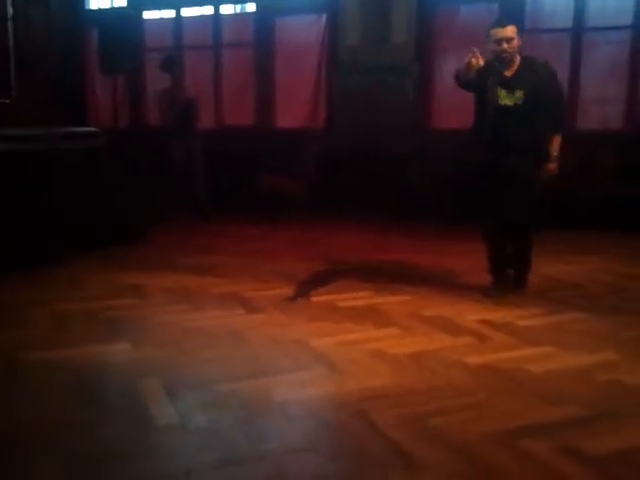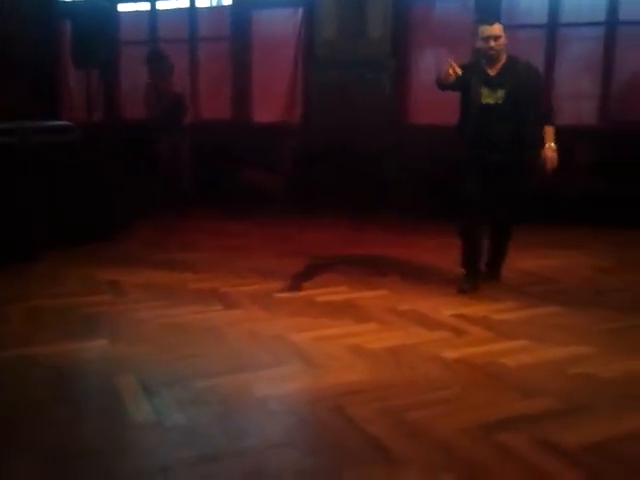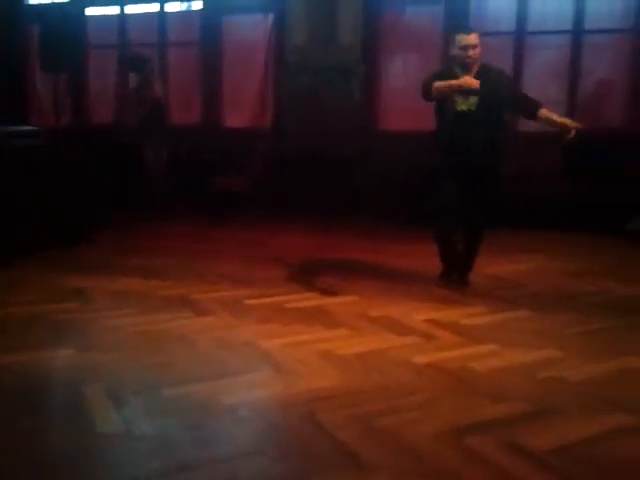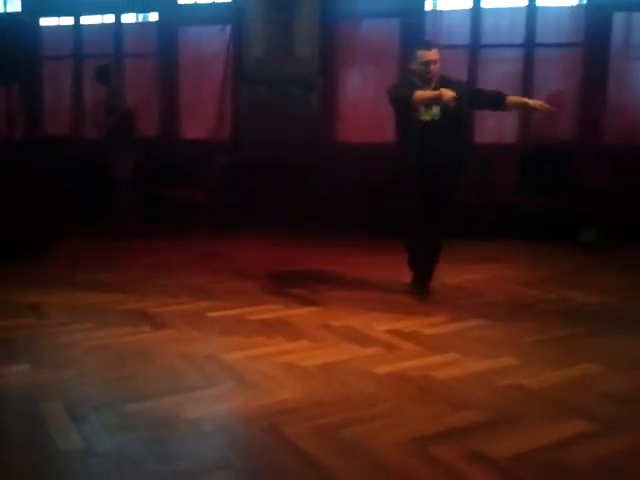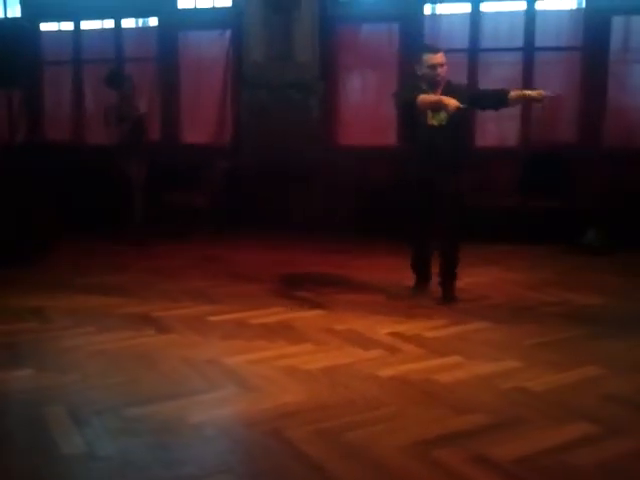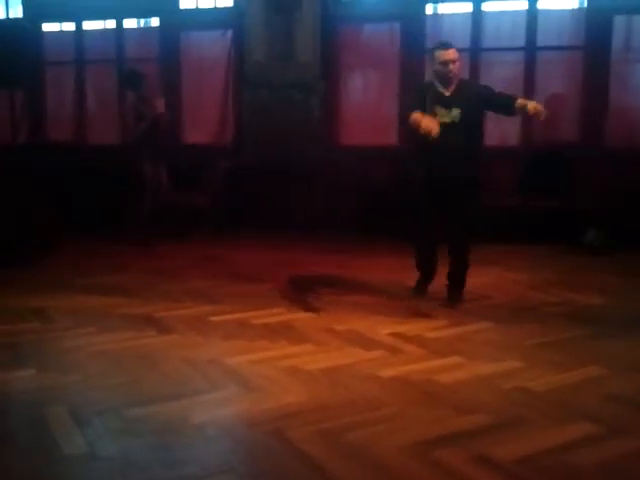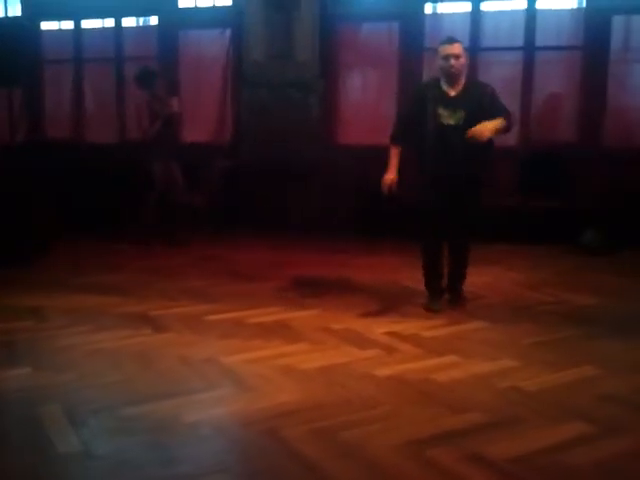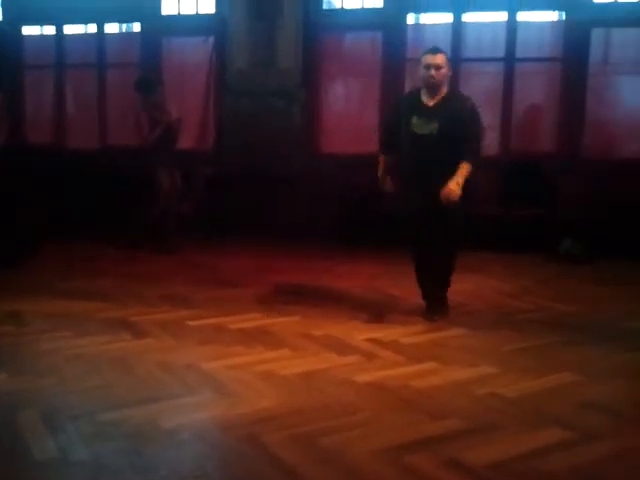
dt=0.2s
person 1, frame 1
left shoulder: (541, 72)
right shoulder: (485, 72)
left elbow: (556, 116)
right elbow: (463, 79)
left wrist: (552, 155)
right wrist: (467, 68)
left hip: (528, 160)
right hip: (494, 160)
left knee: (521, 219)
right knee: (494, 220)
left ankle: (519, 275)
right ankle: (500, 276)
person 1, frame 2
left shoulder: (525, 72)
right shoulder: (470, 71)
left elbow: (543, 109)
right elbow: (443, 81)
left wrist: (548, 144)
right wrist: (448, 74)
left hip: (511, 158)
right hip: (476, 157)
left knee: (503, 216)
right knee: (471, 214)
left ankle: (493, 268)
right ankle: (470, 272)
person 1, frame 3
left shoulder: (496, 78)
right shoulder: (442, 77)
left elbow: (523, 103)
right elbow: (429, 91)
left wrist: (554, 119)
right wrist: (459, 84)
left hip: (483, 163)
right hip: (451, 162)
left knee: (474, 219)
right knee: (447, 216)
left ankle: (462, 271)
right ankle: (450, 267)
person 1, frame 4
left shoulder: (456, 88)
right shoulder: (401, 89)
left elbow: (490, 98)
right elbow: (407, 98)
left wrist: (525, 102)
right wrist: (438, 93)
left hip: (444, 171)
right hip: (414, 171)
left knee: (436, 226)
right knee: (415, 226)
left ankle: (425, 277)
right ankle: (418, 276)
person 1, frame 5
left shoulder: (460, 92)
right shoulder: (409, 93)
left elbow: (495, 97)
right elbow: (410, 102)
left wrist: (525, 94)
right wrist: (438, 99)
left hip: (449, 175)
right hip: (421, 175)
left knee: (449, 231)
right knee: (421, 229)
left ankle: (448, 284)
right ankle: (421, 278)
person 1, frame 6
left shoulder: (477, 91)
right shoulder: (421, 94)
left elbow: (504, 101)
right elbow: (411, 114)
left wrist: (527, 104)
right wrist: (423, 119)
left hip: (464, 175)
right hip: (433, 176)
left knee: (460, 233)
right knee: (426, 229)
left ankle: (457, 287)
right ankle: (425, 276)
person 1, frame 7
left shoulder: (482, 92)
right shoulder: (425, 93)
left elbow: (506, 118)
right elbow: (402, 130)
left wrist: (492, 124)
right wrist: (392, 168)
left hip: (467, 177)
right hip: (433, 177)
left knee: (460, 235)
right knee: (431, 235)
left ankle: (455, 289)
right ankle: (434, 291)
person 1, frame 8
left shoulder: (462, 106)
right shoulder: (406, 103)
left elbow: (472, 149)
right elbow: (388, 140)
left wrist: (458, 179)
right wrist: (384, 172)
left hip: (445, 189)
right hip: (414, 188)
left knee: (444, 244)
right knee: (421, 246)
left ankle: (439, 296)
right ankle: (432, 299)
person 2, frame 1
left shoulder: (186, 92)
right shoulder: (164, 94)
left elbow: (194, 116)
right elbow: (166, 120)
left wrist: (190, 101)
right wrist: (180, 102)
left hip: (190, 137)
right hip: (175, 139)
left knee: (198, 173)
right knee: (181, 175)
left ankle: (201, 208)
person 2, frame 2
left shoulder: (174, 86)
right shoulder: (152, 88)
left elbow: (182, 110)
right elbow: (153, 115)
left wrist: (177, 96)
right wrist: (168, 97)
left hip: (177, 131)
right hip: (162, 134)
left knee: (182, 168)
right knee: (165, 170)
person 2, frame 3
left shoulder: (154, 90)
right shoulder: (134, 93)
right elbow: (134, 120)
left wrist: (159, 101)
right wrist: (150, 102)
left hip: (158, 137)
right hip: (145, 138)
left knee: (160, 174)
right knee: (152, 173)
person 2, frame 4
left shoulder: (123, 102)
right shoulder: (102, 104)
left elbow: (132, 127)
right elbow: (102, 131)
left wrist: (128, 112)
right wrist: (118, 113)
left hip: (127, 148)
right hip: (113, 149)
left knee: (124, 185)
right knee: (120, 185)
left ankle: (123, 221)
right ankle: (121, 222)
person 2, frame 5
left shoulder: (135, 106)
right shoulder: (114, 110)
left elbow: (143, 132)
right elbow: (117, 136)
left wrist: (141, 118)
right wrist: (132, 119)
left hip: (138, 153)
right hip: (127, 155)
left knee: (138, 190)
right knee: (136, 190)
left ankle: (136, 227)
right ankle: (135, 229)
person 2, frame 6
left shoulder: (153, 106)
right shoulder: (132, 109)
left elbow: (160, 132)
right elbow: (132, 135)
left wrist: (160, 116)
right wrist: (149, 119)
left hip: (154, 153)
right hip: (141, 155)
left knee: (161, 188)
right knee: (150, 191)
right ankle: (142, 231)
person 2, frame 7
left shoulder: (167, 105)
right shoulder: (144, 107)
left elbow: (174, 132)
right elbow: (147, 134)
left wrist: (174, 115)
right wrist: (163, 117)
left hip: (168, 153)
right hip: (154, 155)
left knee: (177, 186)
right knee: (157, 193)
left ankle: (170, 230)
right ankle: (148, 231)
person 2, frame 8
left shoulder: (165, 113)
right shoulder: (144, 114)
left elbow: (172, 139)
right elbow: (147, 141)
left wrist: (174, 124)
right wrist: (163, 124)
left hip: (168, 159)
right hip: (155, 161)
left knee: (175, 194)
right knee: (164, 195)
left ankle: (165, 238)
